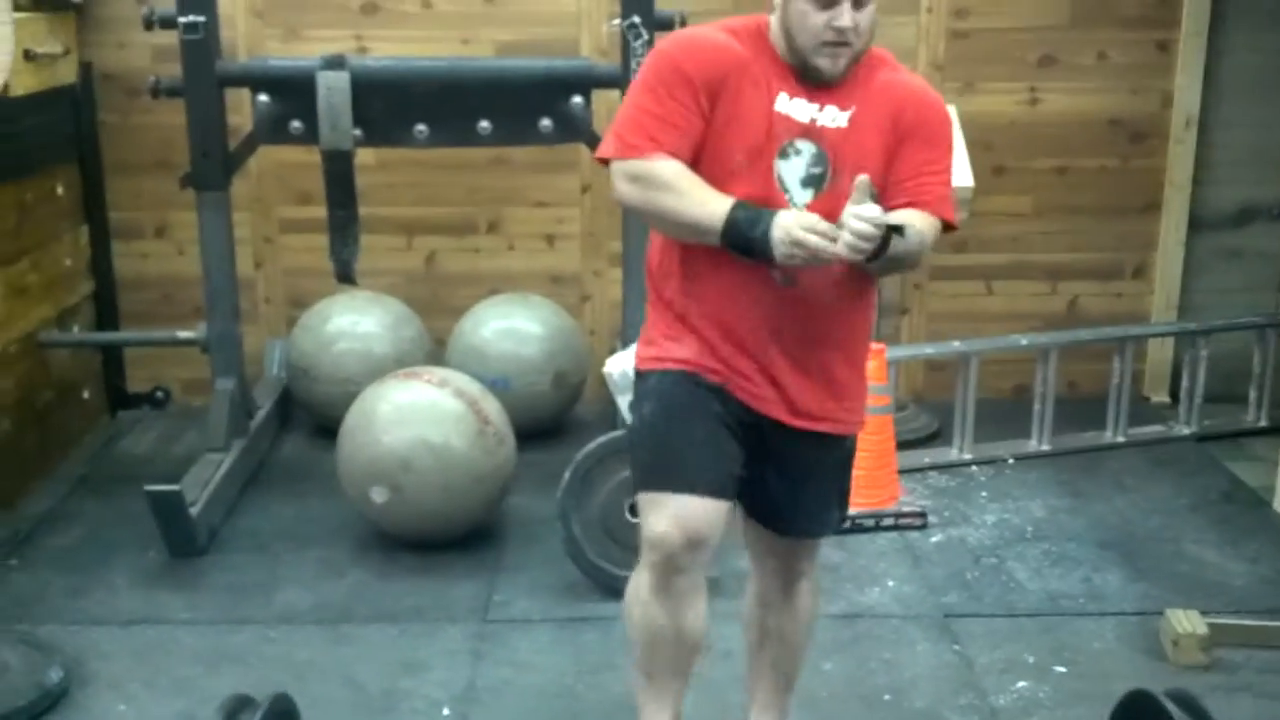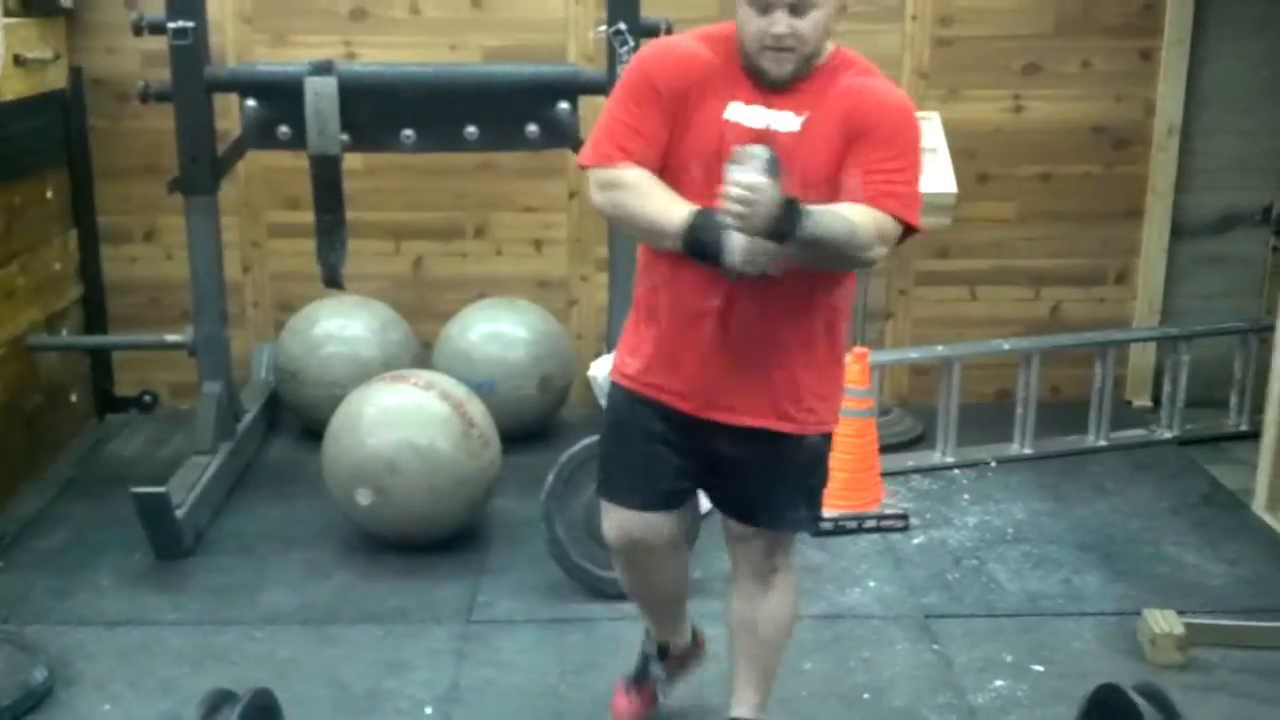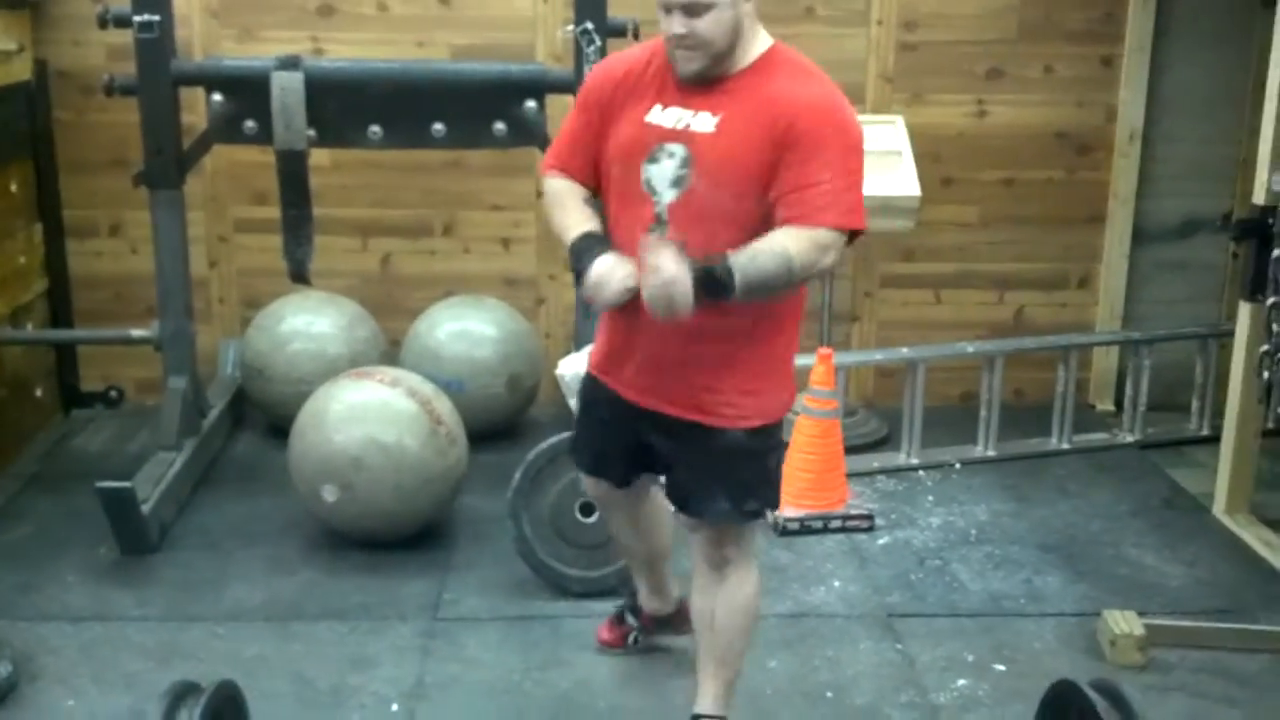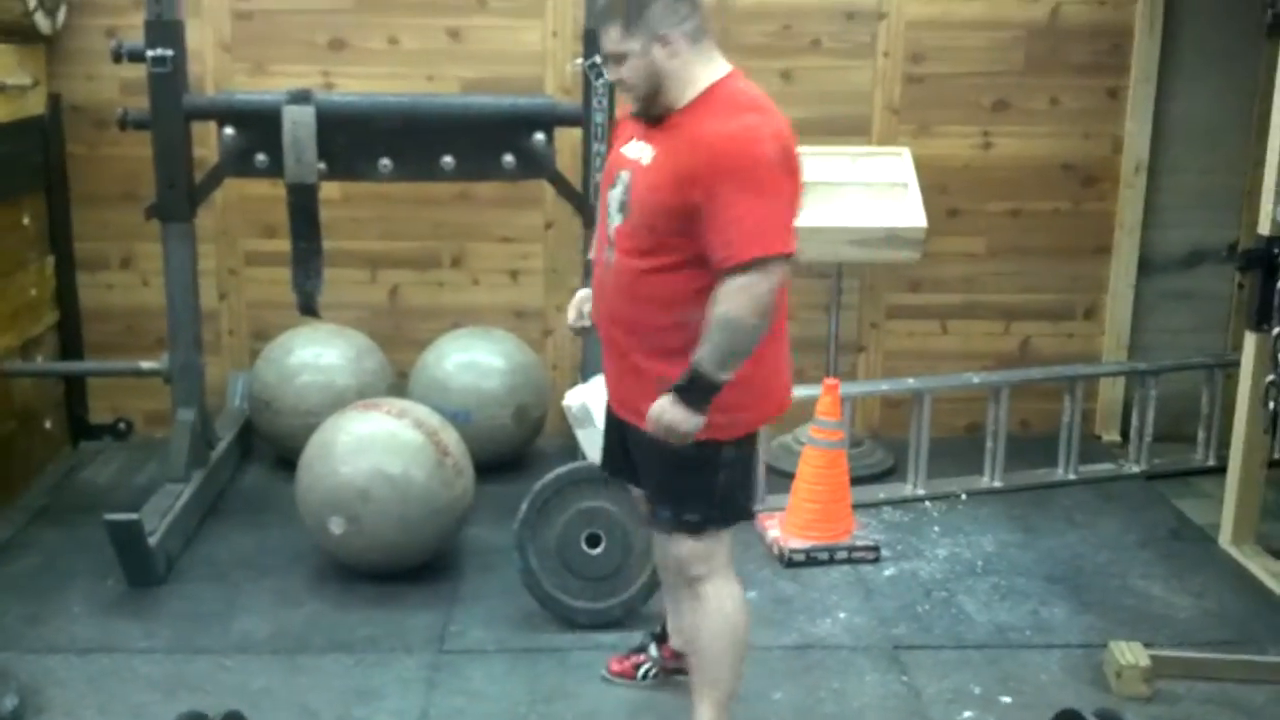
dt=0.2s
person 1, frame 1
left shoulder: (912, 104)
right shoulder: (697, 59)
left elbow: (922, 233)
right elbow: (636, 176)
left wrist: (882, 237)
right wrist: (759, 231)
left hip: (818, 386)
right hip: (694, 359)
left knee: (787, 560)
right knee: (676, 535)
person 1, frame 2
left shoulder: (877, 107)
right shoulder: (669, 68)
left elbow: (873, 234)
right elbow: (611, 179)
left wrist: (783, 220)
right wrist: (711, 231)
left hip: (786, 389)
right hip: (662, 368)
left knee: (765, 555)
right knee: (631, 529)
right ankle: (672, 641)
person 1, frame 3
left shoulder: (807, 107)
right shoulder: (619, 77)
left elbow: (819, 242)
right elbow: (562, 178)
left wrist: (707, 278)
right wrist: (592, 256)
left hip: (729, 383)
right hip: (626, 360)
left knee: (725, 548)
right knee: (612, 487)
right ankle: (659, 601)
person 1, frame 4
left shoulder: (736, 140)
right shoulder: (648, 114)
left elbow: (756, 278)
left wrist: (698, 388)
right wrist: (598, 286)
left hip: (699, 395)
right hip: (647, 378)
left knee: (691, 556)
right knee: (673, 523)
right ankle: (682, 643)
